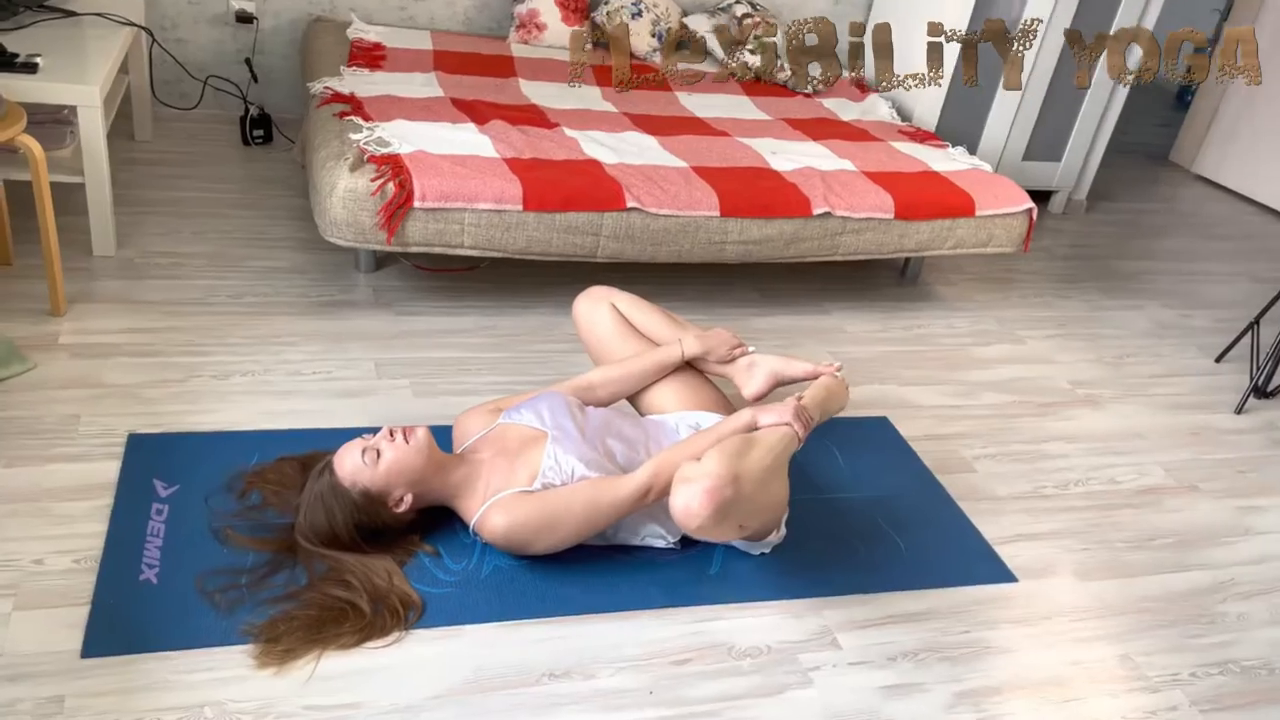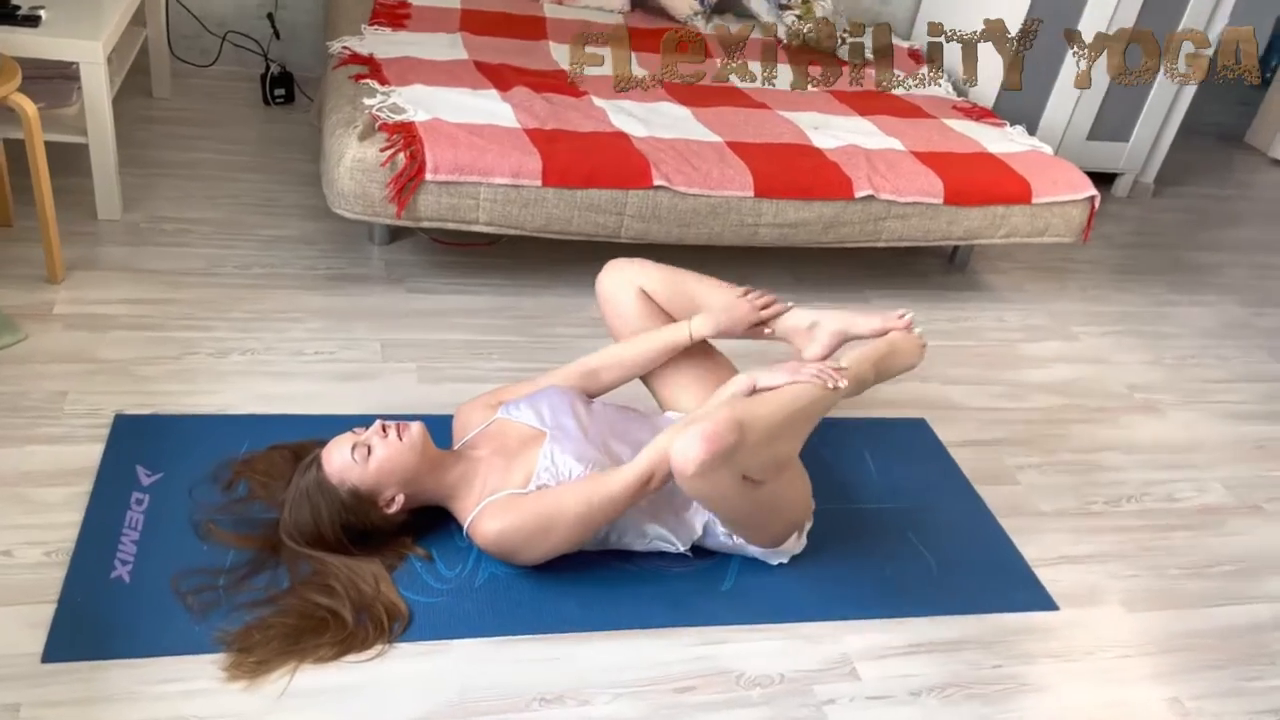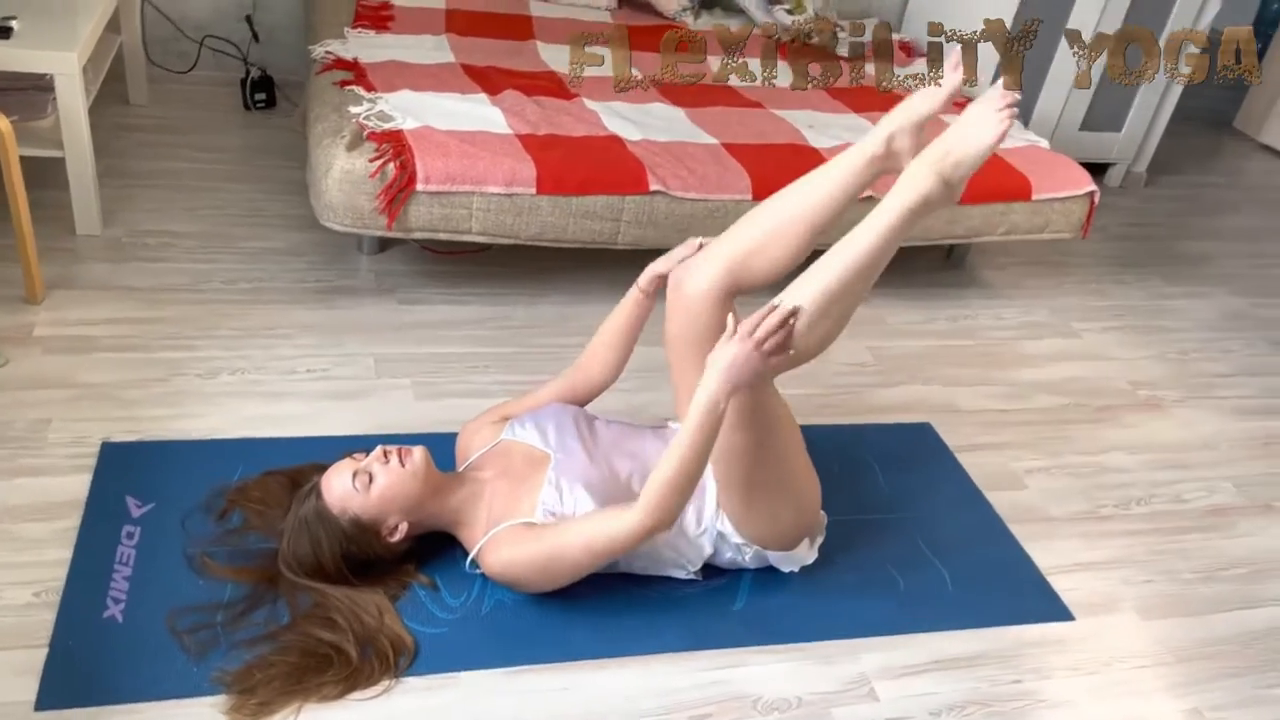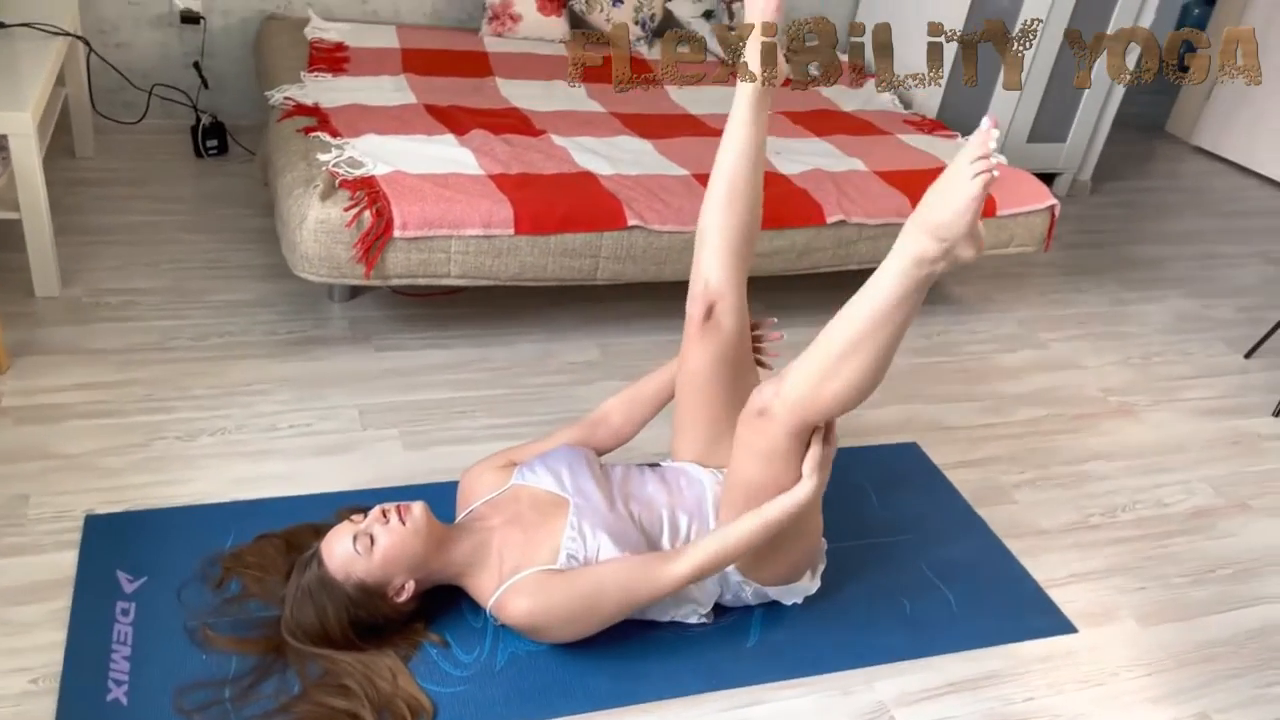
dt=0.5s
person 1, frame 1
left shoulder: (473, 426)
right shoulder: (502, 518)
left elbow: (584, 392)
right elbow: (643, 485)
left wrist: (686, 345)
right wrist: (742, 423)
left hip: (696, 432)
left knee: (596, 302)
right knee: (704, 495)
left ankle: (746, 371)
right ankle: (810, 403)
person 1, frame 2
left shoulder: (474, 419)
right shoulder: (498, 524)
left elbow: (586, 377)
right elbow: (638, 478)
left wrist: (700, 329)
right wrist: (729, 382)
left hip: (720, 452)
right hip: (760, 519)
left knee: (622, 278)
right knee: (704, 442)
left ankle: (815, 334)
right ankle: (854, 368)
person 1, frame 3
left shoulder: (479, 439)
right shoulder: (507, 552)
left elbow: (588, 375)
right elbow: (652, 514)
left wrist: (648, 283)
right wrist: (719, 383)
left hip: (706, 447)
right hip: (760, 528)
left knee: (703, 275)
right knee: (741, 357)
left ankle: (891, 143)
right ankle: (923, 186)
person 1, frame 4
left shoulder: (481, 486)
right shoulder: (521, 602)
left elbow: (596, 429)
right elbow: (670, 574)
left wrist: (702, 358)
right wrist: (791, 505)
left hip: (697, 487)
right hip: (763, 557)
left knee: (714, 306)
right knee: (779, 403)
left ankle: (754, 77)
right ankle: (925, 241)
